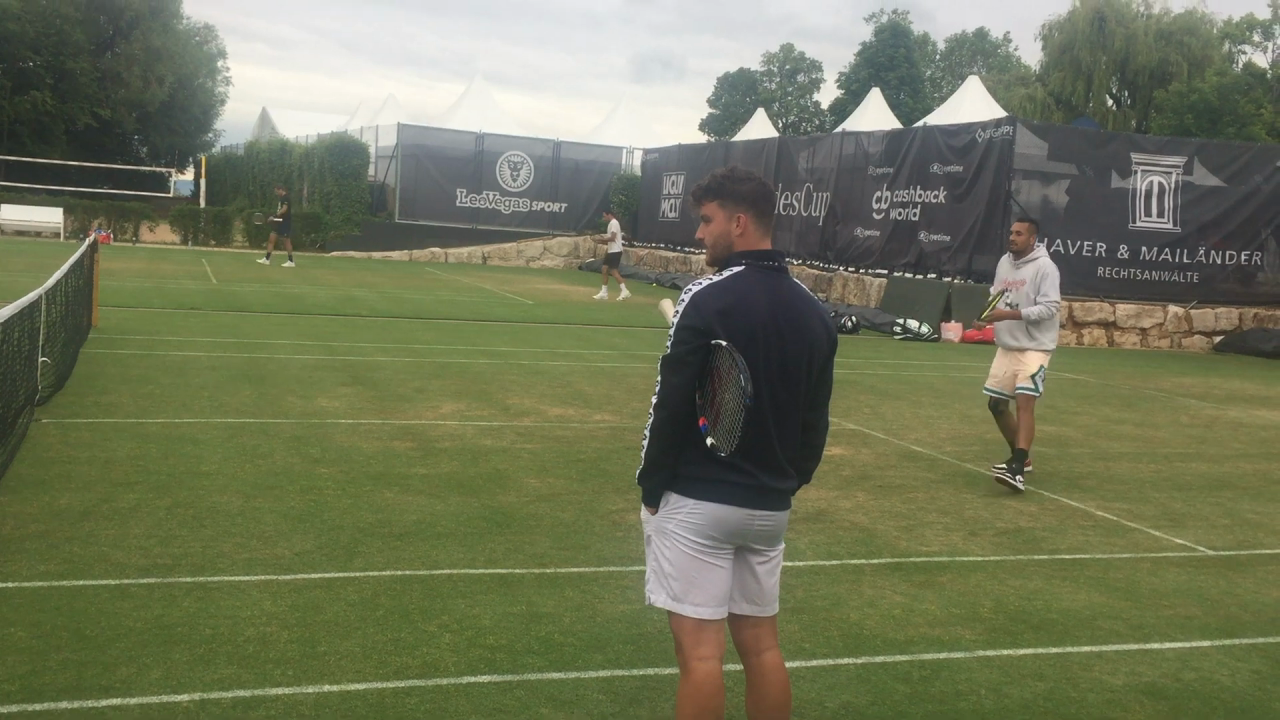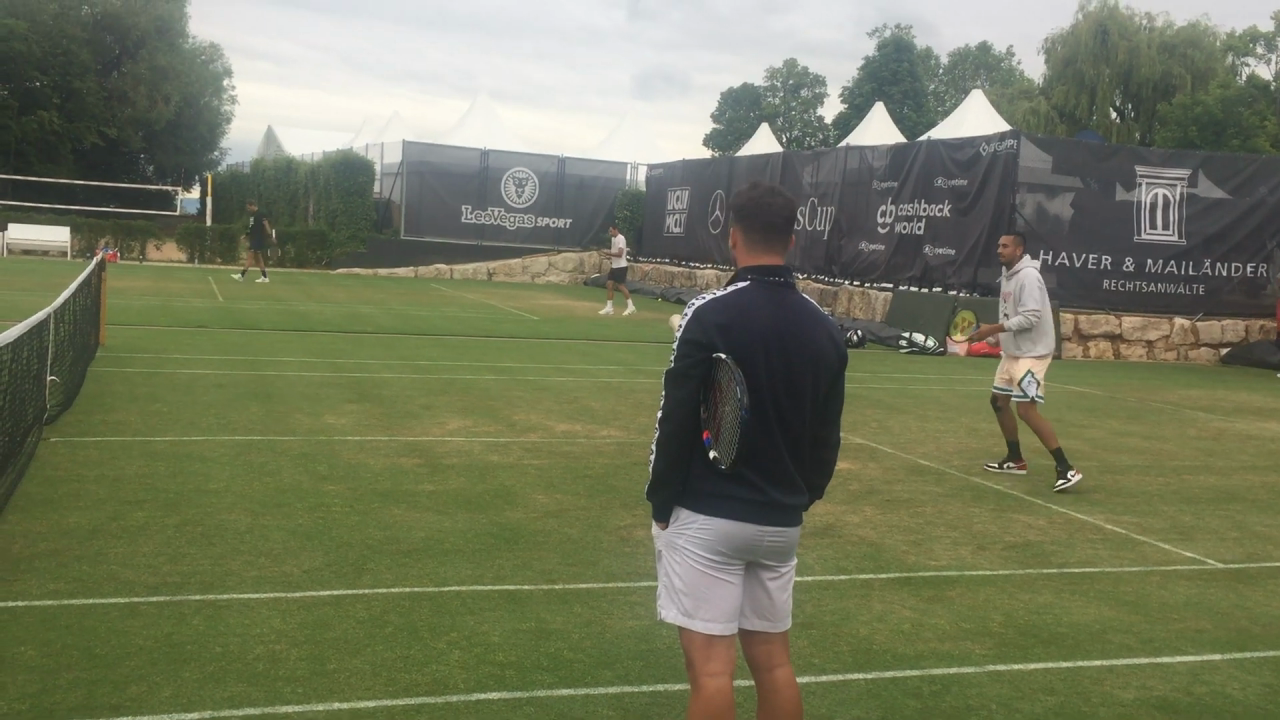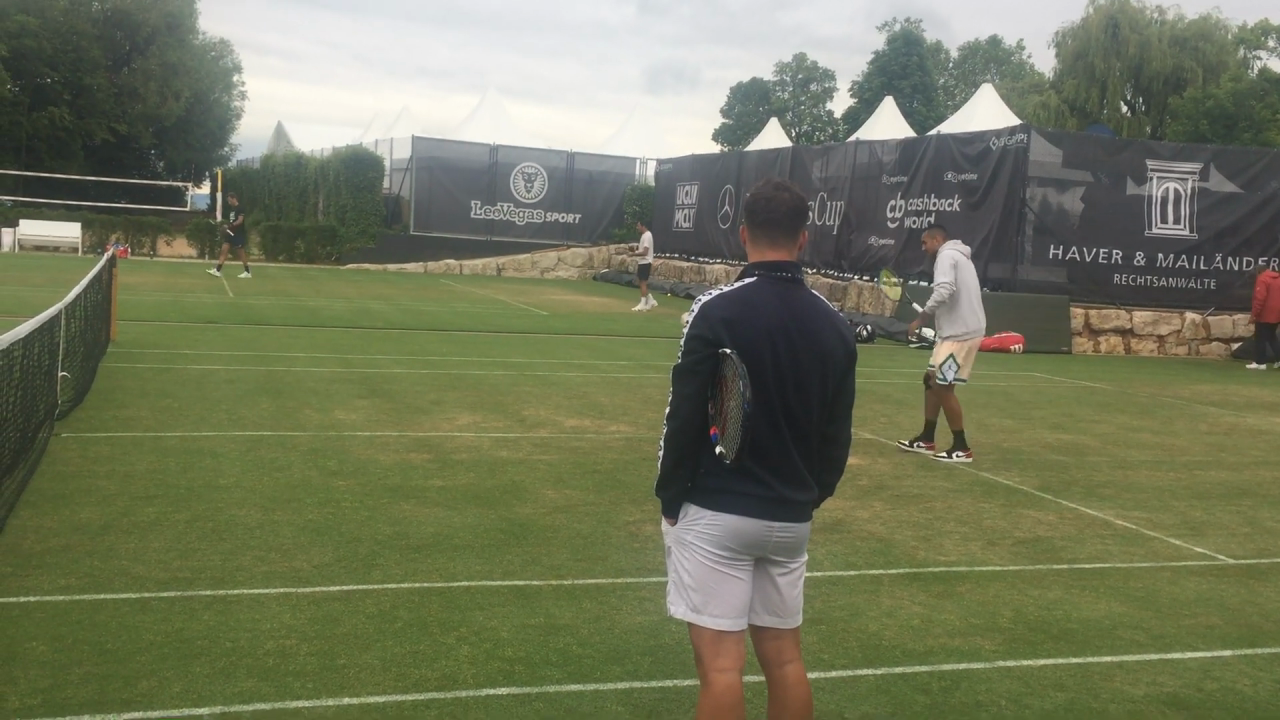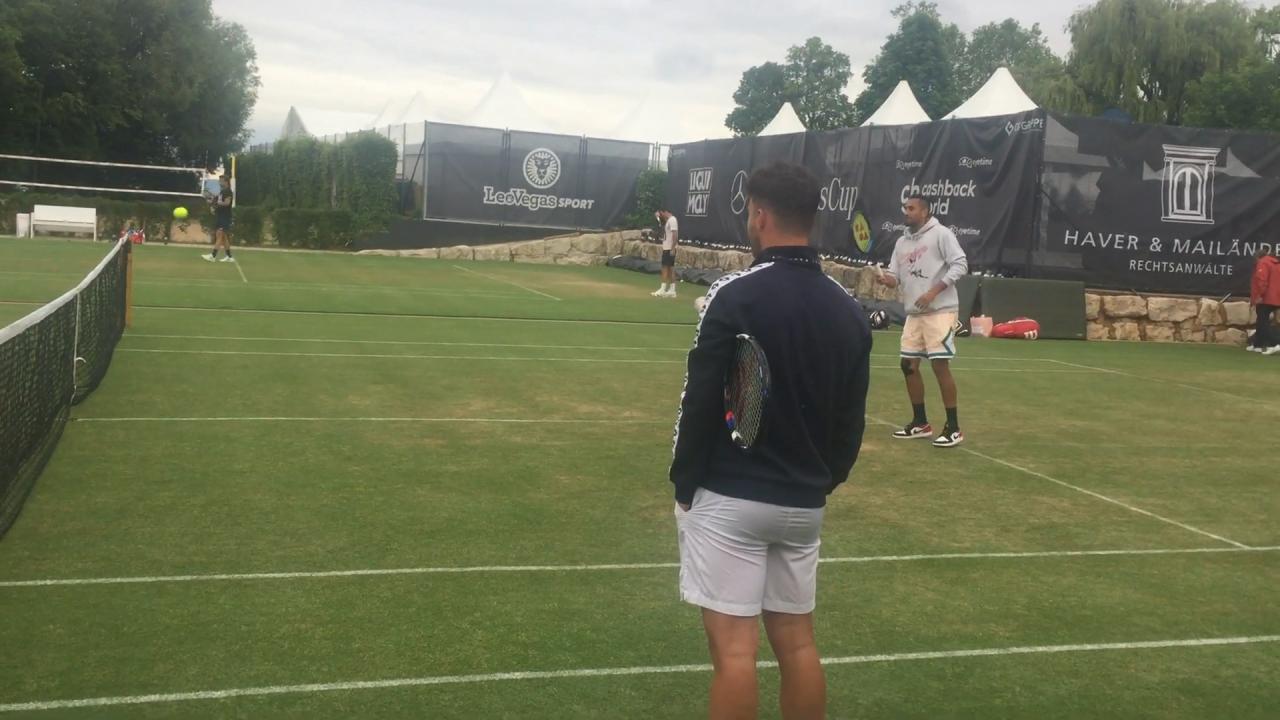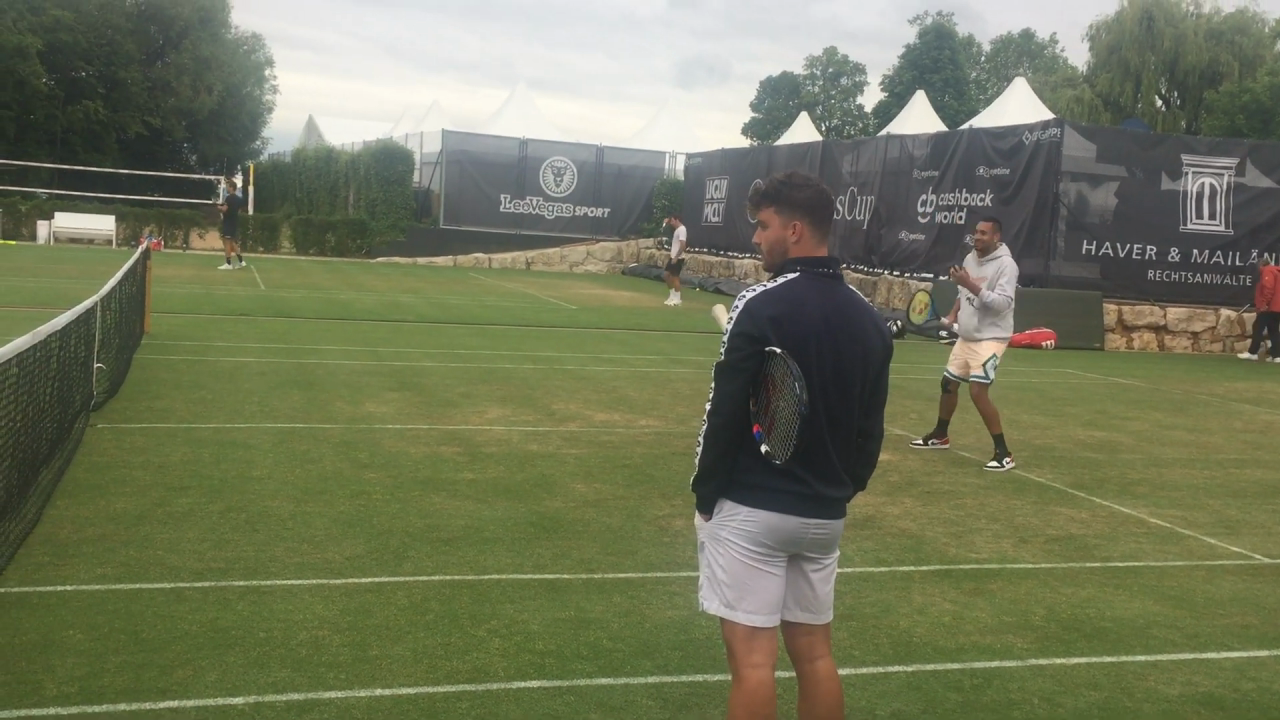
dt=0.7s
person 1, frame 1
left shoulder: (708, 299)
right shoulder: (812, 311)
left elbow: (671, 404)
right elbow: (816, 420)
left wrist: (651, 487)
left hip: (697, 502)
right hip: (769, 506)
left knee: (699, 650)
right knee: (761, 643)
person 1, frame 2
left shoulder: (712, 314)
right shoulder: (824, 328)
left elbow: (677, 420)
right elbow: (827, 437)
left wrist: (660, 502)
left hip: (706, 517)
right hip: (780, 522)
left knee: (710, 665)
right knee: (773, 659)
person 1, frame 3
left shoulder: (718, 310)
right shoulder: (834, 325)
left elbow: (684, 417)
right elbow: (838, 435)
left wrist: (670, 498)
left hip: (716, 513)
right hip: (790, 519)
left knee: (720, 663)
right knee: (784, 656)
person 1, frame 4
left shoulder: (735, 296)
right shoulder: (849, 309)
left elbow: (700, 402)
right elbow: (851, 420)
left wrist: (684, 484)
left hip: (729, 499)
right hip: (803, 503)
left knee: (733, 647)
right knee: (797, 641)
person 1, frame 5
left shoulder: (762, 306)
right shoulder: (869, 319)
left elbow: (725, 413)
right elbow: (871, 428)
left wrist: (705, 493)
left hip: (750, 509)
right hip: (824, 515)
left knee: (752, 658)
right knee: (814, 651)
person 2, frame 1
left shoulder: (1044, 267)
right shoulder: (1004, 262)
left elbow: (1048, 308)
left wrist: (1008, 315)
right wrist: (988, 315)
left hip: (1034, 348)
right hip: (1006, 348)
left knee: (1024, 404)
right knee: (996, 404)
left ankle: (1018, 473)
right ankle: (1019, 459)
person 2, frame 2
left shoulder: (1028, 277)
right shoulder: (1007, 274)
left elbow: (1029, 318)
left wrist: (993, 329)
right wrist: (994, 332)
left hip: (1032, 354)
right hip: (1012, 352)
left knee: (1027, 411)
right knee: (999, 401)
left ankle: (1066, 468)
right ankle: (1015, 459)
person 2, frame 3
left shoulder: (947, 256)
right shoulder: (958, 257)
left elbow: (943, 292)
left wrist: (921, 318)
right wrist: (928, 317)
left hip: (959, 335)
right hip: (954, 333)
left knee: (943, 388)
right knee: (931, 381)
left ankle: (961, 448)
right ankle: (926, 439)
person 2, frame 4
left shoulder: (941, 234)
right shoulder: (902, 242)
left elbow: (960, 265)
right elbow: (895, 276)
left wrist: (934, 291)
right wrist: (885, 278)
left hip: (940, 311)
right hip: (914, 314)
left knee: (940, 367)
right knee: (909, 365)
left ankle: (953, 428)
right ankle: (920, 423)
person 2, frame 5
left shoulder: (1006, 264)
right shoulder: (970, 259)
left elbow: (1003, 302)
left wrist: (970, 286)
right wrist: (953, 314)
left hip: (991, 338)
right hip: (965, 337)
left knee: (978, 391)
right knee: (948, 385)
left ankle: (1003, 453)
right ankle: (940, 435)
